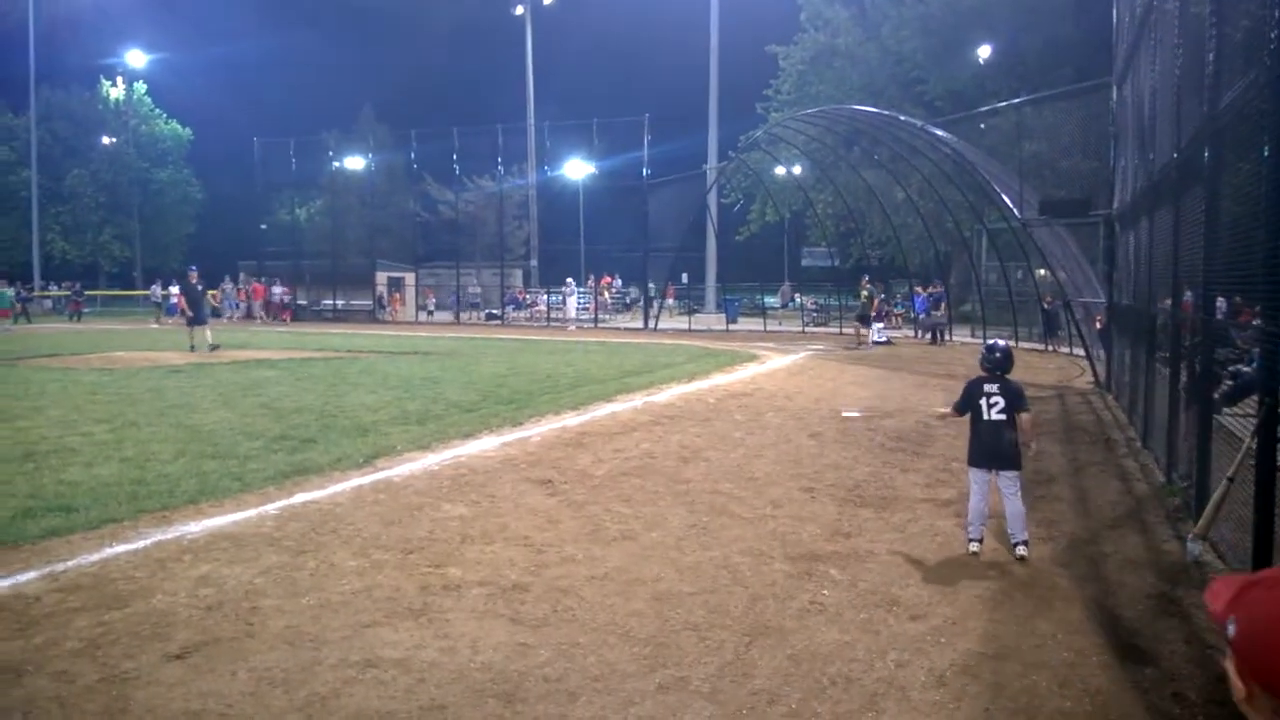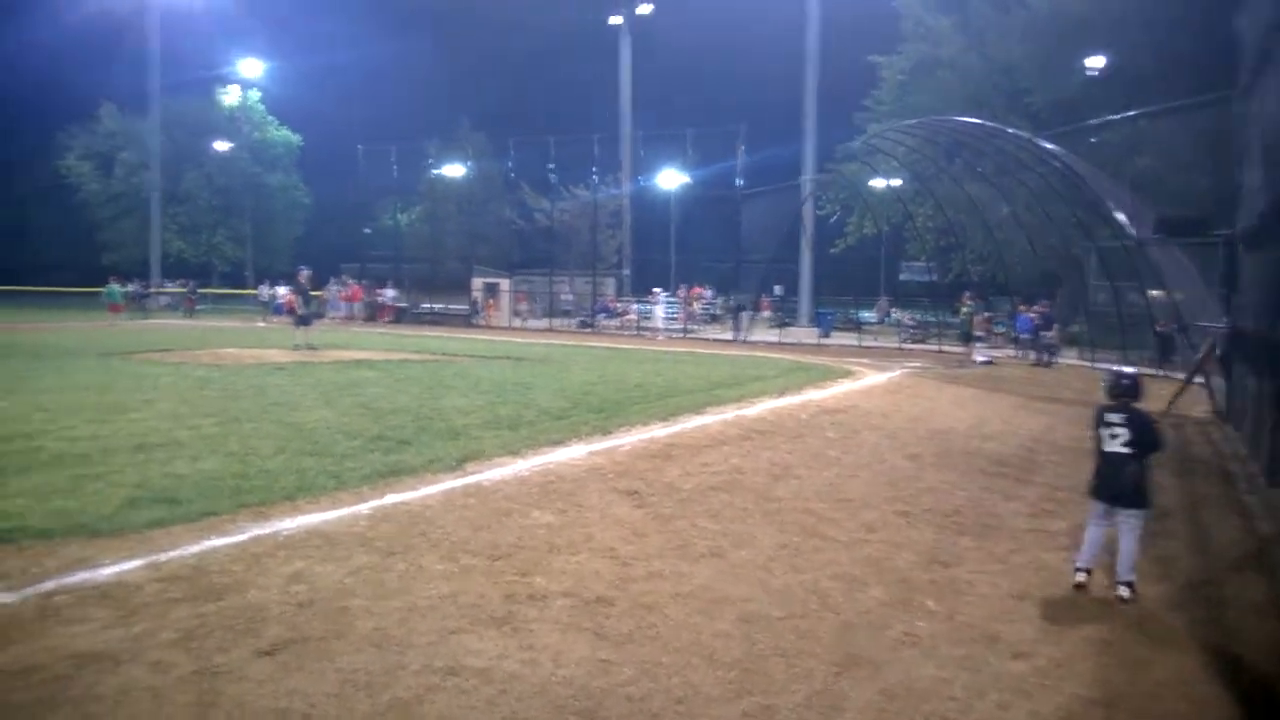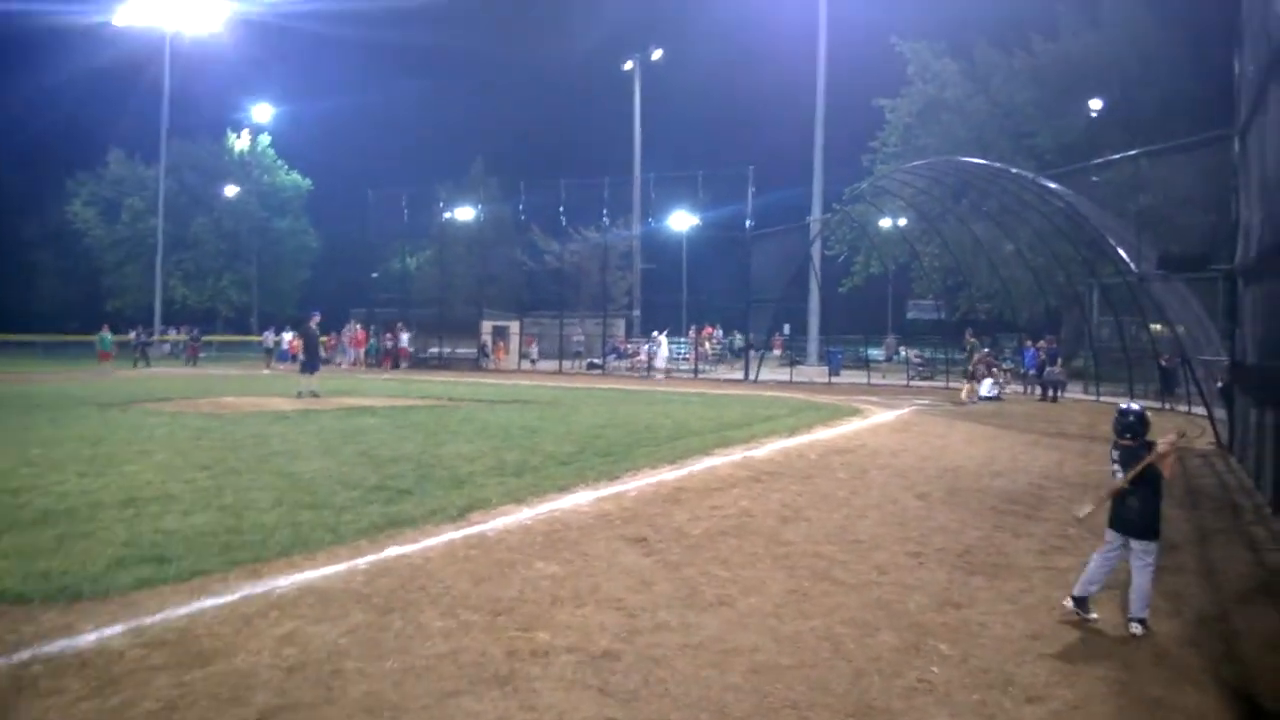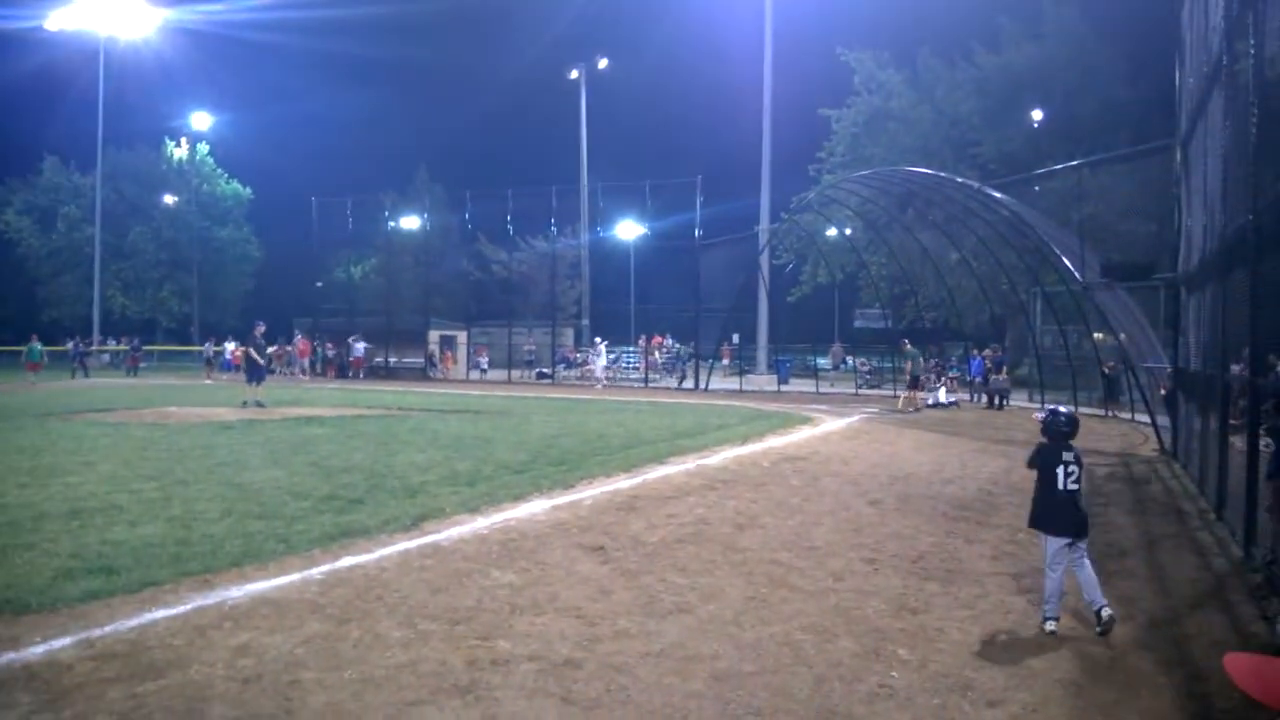
dt=0.7s
person 1, frame 1
left shoulder: (973, 386)
right shoulder: (1013, 388)
left elbow: (957, 412)
right elbow: (1024, 417)
left wrist: (944, 413)
right wrist: (1028, 441)
left hip: (979, 451)
right hip: (1007, 451)
left knee: (978, 495)
right knee: (1012, 496)
left ankle: (974, 539)
right ankle: (1020, 543)
person 1, frame 2
left shoulder: (1101, 413)
right shoulder: (1142, 419)
right elbow: (1155, 448)
left hip: (1104, 482)
right hip: (1131, 485)
left knee: (1096, 526)
right knee: (1129, 533)
left ankle: (1082, 570)
right ankle: (1124, 583)
person 1, frame 3
left shoulder: (1119, 446)
right shoulder: (1135, 455)
left elbow: (1154, 447)
right elbow: (1161, 478)
left wrist: (1164, 445)
right wrist: (1169, 454)
left hip: (1119, 517)
right hip: (1143, 521)
left knee: (1105, 557)
right knee: (1143, 569)
left ankle: (1078, 598)
right ankle: (1137, 620)
person 1, frame 4
left shoulder: (1043, 450)
right shoulder: (1076, 455)
left elbow: (1031, 465)
left hip: (1054, 523)
right hip: (1077, 521)
left knee: (1054, 571)
right knee: (1082, 564)
left ankle: (1051, 619)
right ankle: (1102, 609)
